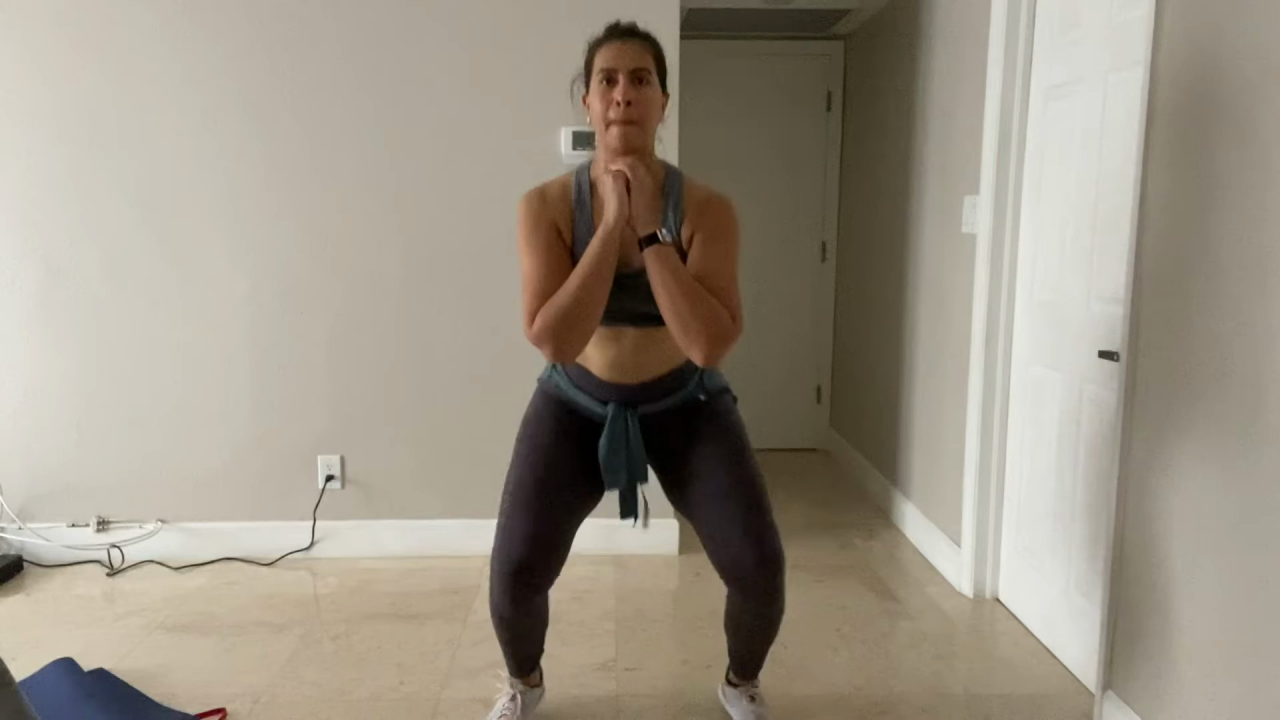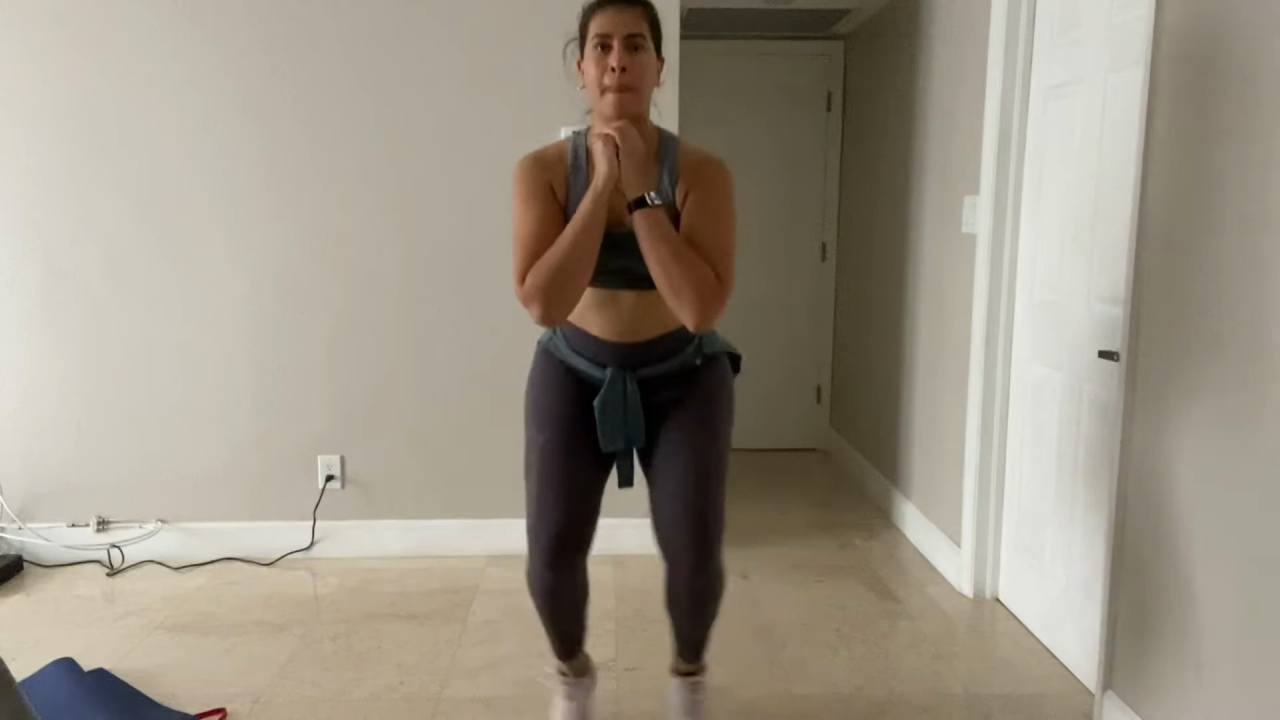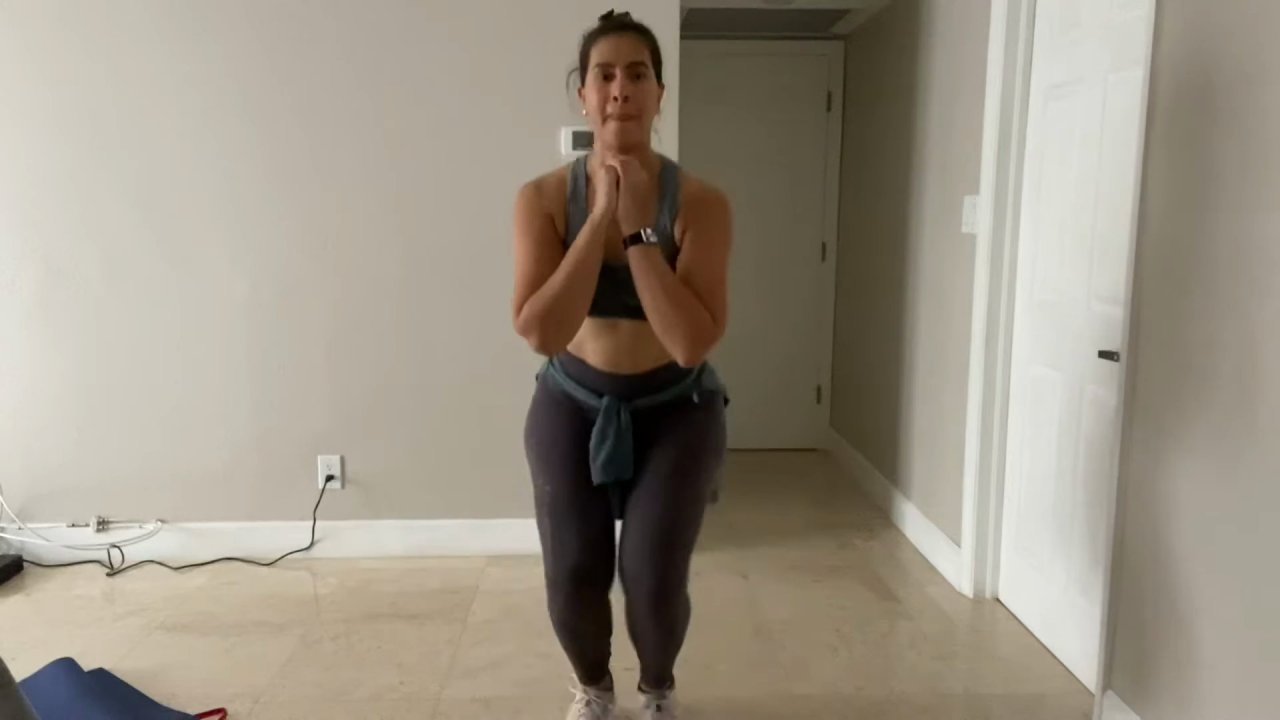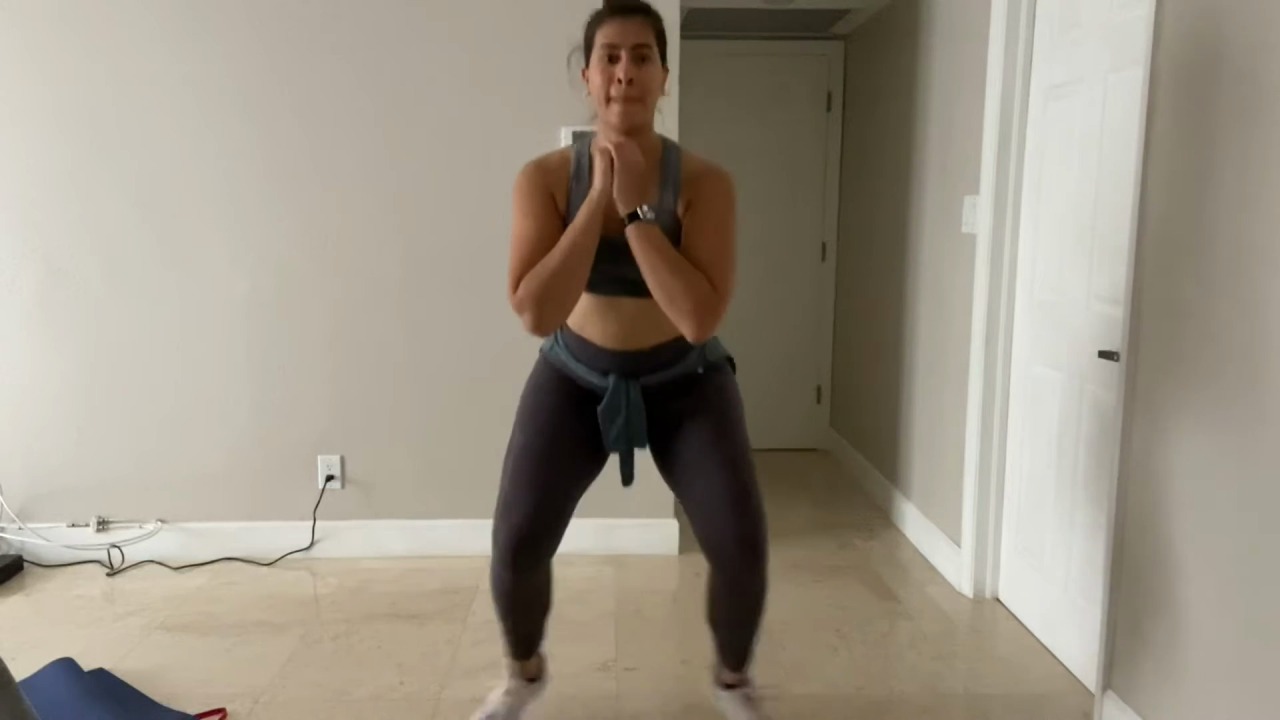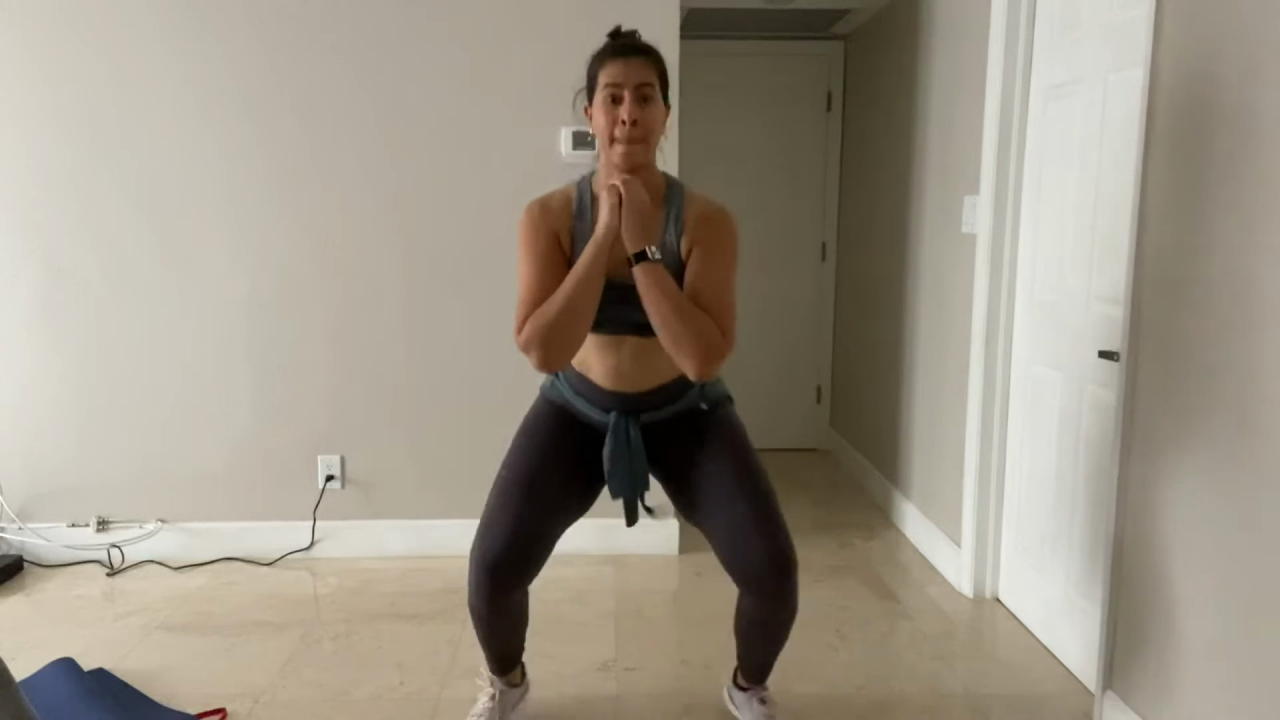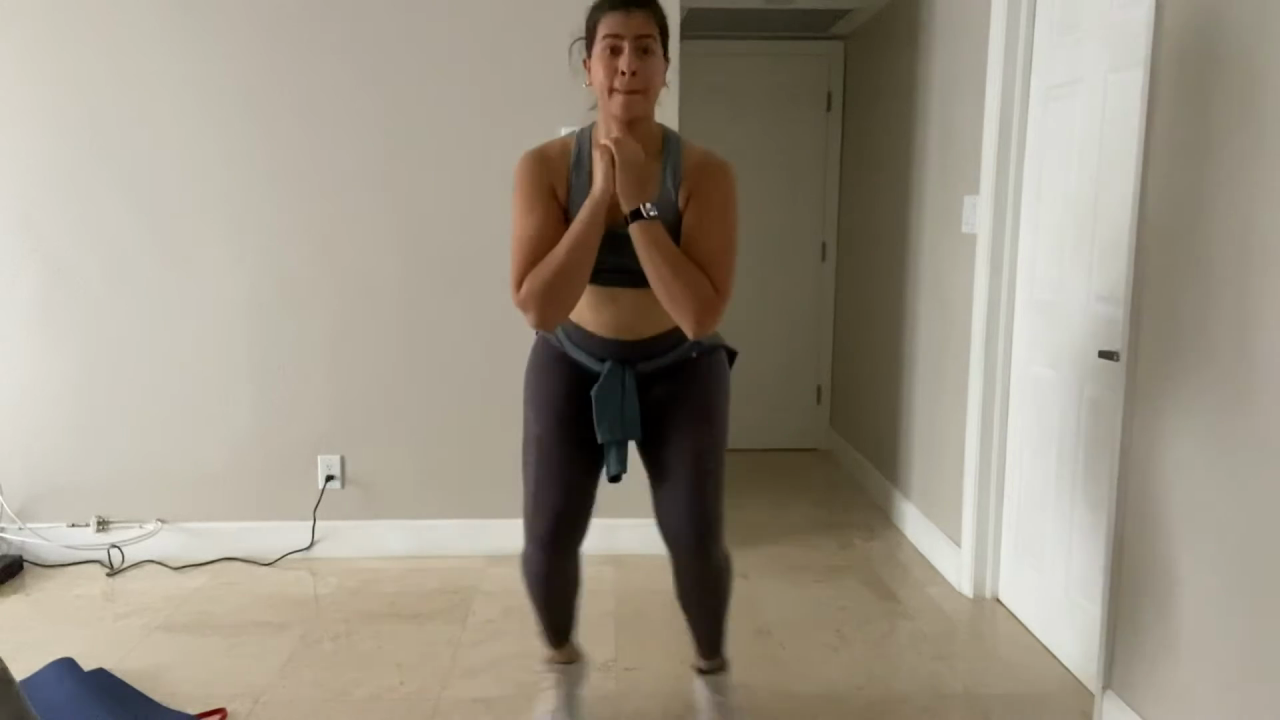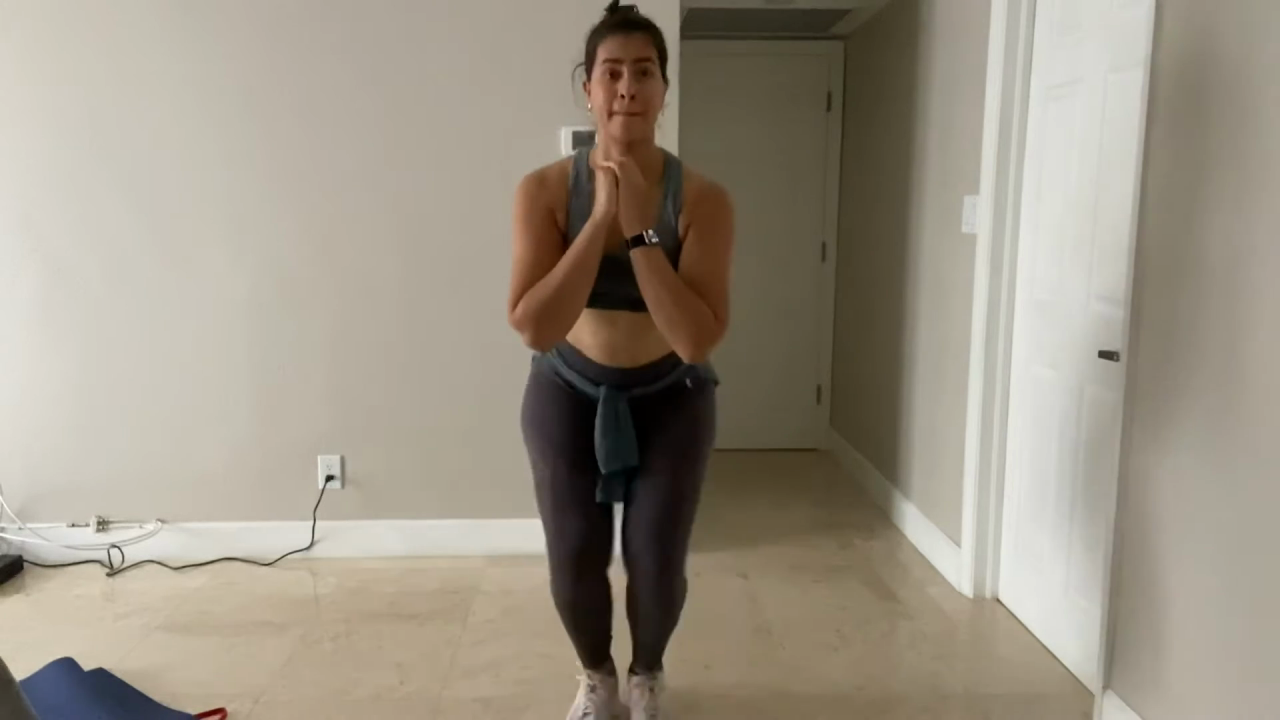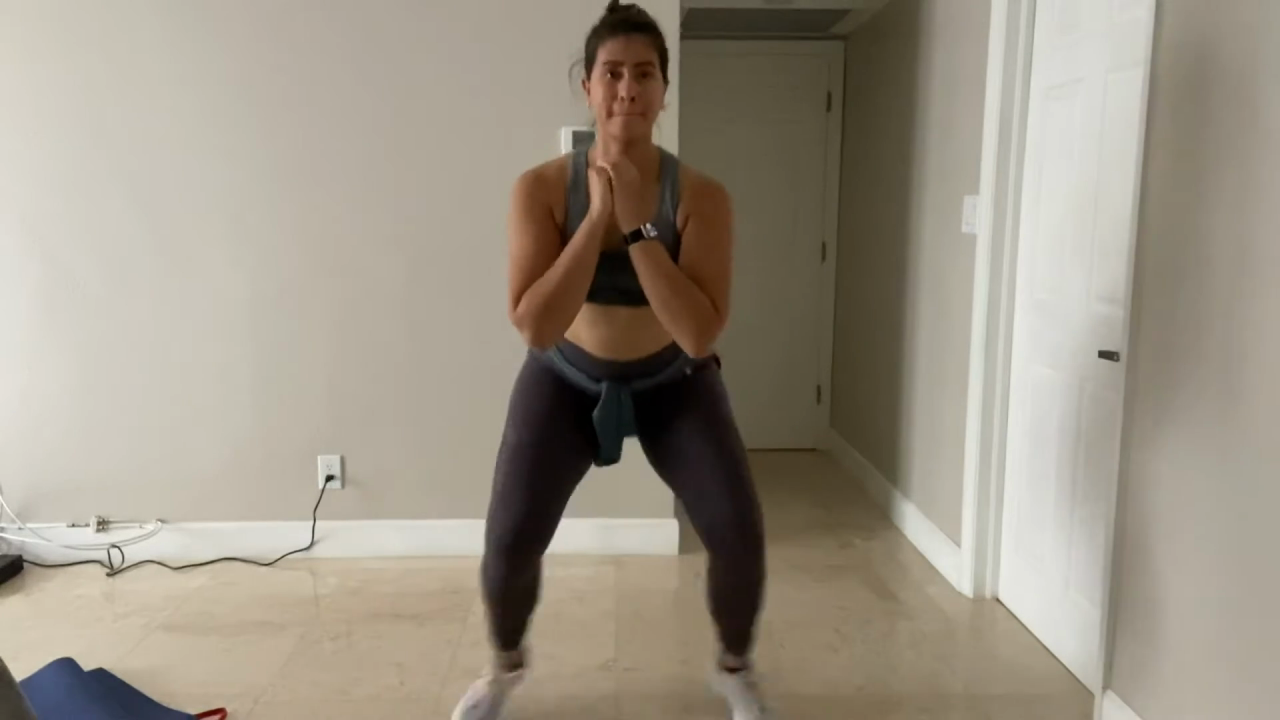
dt=0.2s
person 1, frame 1
left shoulder: (705, 207)
right shoulder: (545, 205)
left elbow: (711, 344)
right elbow: (553, 342)
left wrist: (649, 232)
right wrist: (611, 227)
left hip: (683, 407)
right hip: (575, 407)
left knee: (759, 567)
right knee: (516, 570)
person 1, frame 2
left shoulder: (700, 172)
right shoulder: (541, 170)
left elbow: (703, 308)
right elbow: (543, 306)
left wrist: (641, 197)
right wrist: (602, 188)
left hip: (681, 375)
right hip: (575, 374)
left knee: (691, 547)
right knee: (555, 546)
person 1, frame 3
left shoulder: (700, 202)
right shoulder: (543, 197)
left elbow: (695, 341)
right elbow: (540, 334)
left wrist: (638, 230)
right wrist: (601, 218)
left hip: (675, 405)
right hip: (574, 402)
left knee: (653, 577)
right knee: (575, 578)
person 1, frame 4
left shoulder: (705, 182)
right shoulder: (545, 177)
left elbow: (700, 319)
right elbow: (534, 314)
left wrist: (635, 210)
right wrist: (596, 201)
left hip: (683, 382)
right hip: (575, 380)
left knee: (741, 545)
right knee: (517, 544)
person 1, frame 5
left shoulder: (706, 219)
right shoulder: (548, 215)
left elbow: (704, 357)
right elbow: (540, 350)
left wrist: (642, 246)
right wrist: (603, 237)
left hip: (685, 416)
right hip: (577, 412)
left knee: (771, 570)
right knee: (494, 565)
person 1, frame 6
left shoulder: (704, 173)
right shoulder: (544, 167)
left elbow: (702, 316)
right elbow: (536, 309)
left wrist: (638, 208)
right wrist: (600, 197)
left hip: (675, 370)
right hip: (573, 366)
left knee: (693, 537)
right knee: (551, 537)
right ankle: (561, 660)
person 1, frame 7
left shoulder: (702, 199)
right shoulder: (544, 189)
left elbow: (699, 339)
right elbow: (533, 328)
left wrist: (639, 229)
right wrist: (600, 220)
left hip: (669, 393)
right hip: (570, 388)
left knee: (656, 559)
right knee: (576, 553)
person 1, frame 8
left shoulder: (700, 195)
right shoulder: (541, 188)
left elbow: (700, 334)
right elbow: (534, 328)
left wrist: (638, 227)
right wrist: (598, 219)
left hip: (673, 384)
right hip: (566, 381)
left knee: (739, 533)
right knee: (512, 540)
right ankle: (506, 662)
